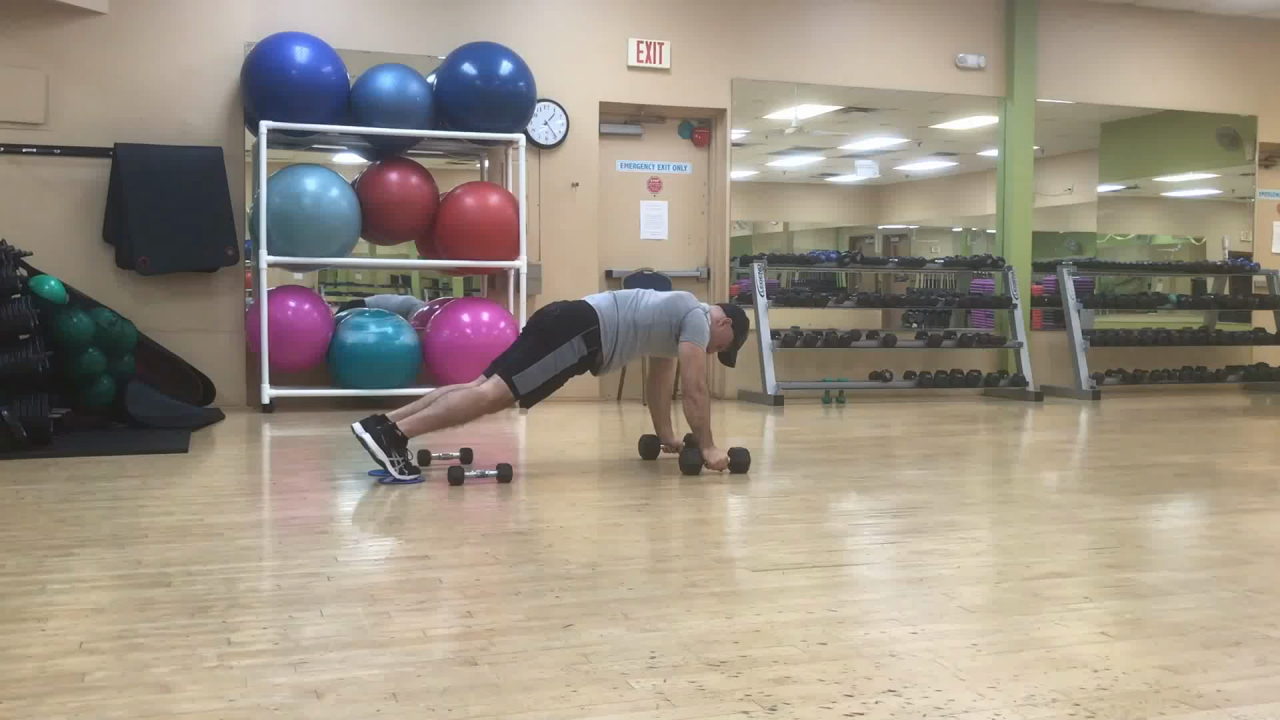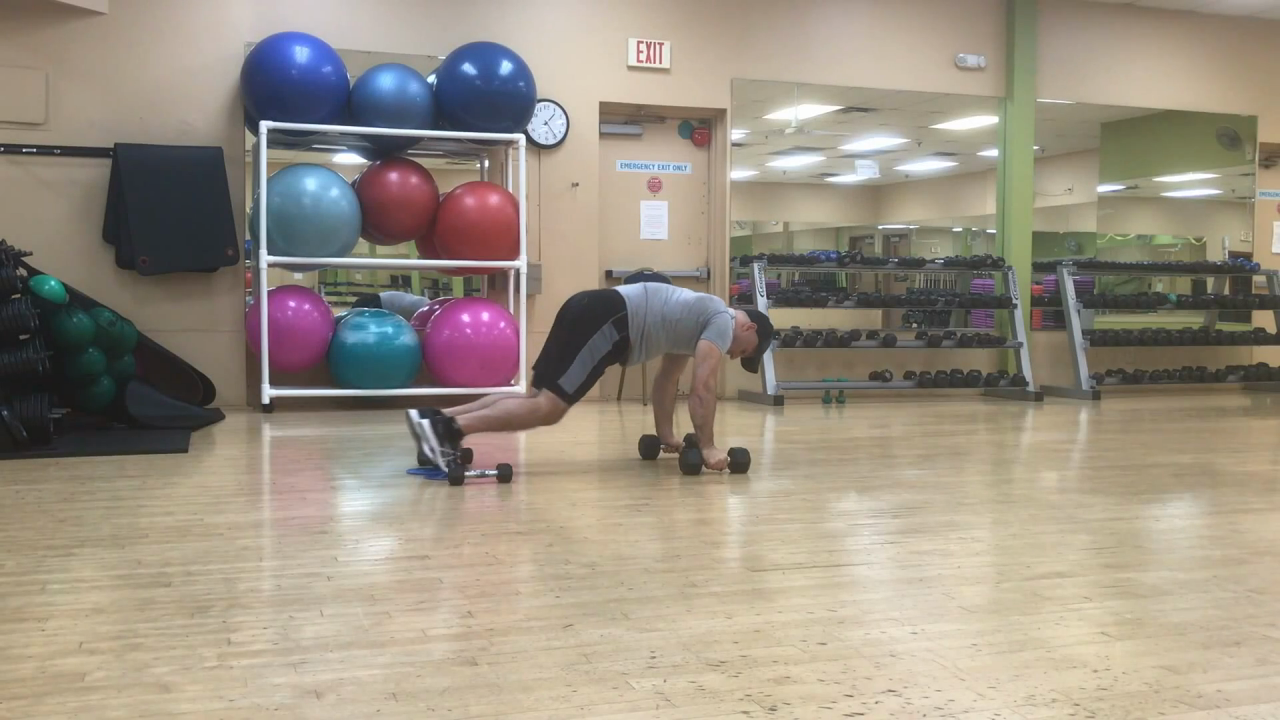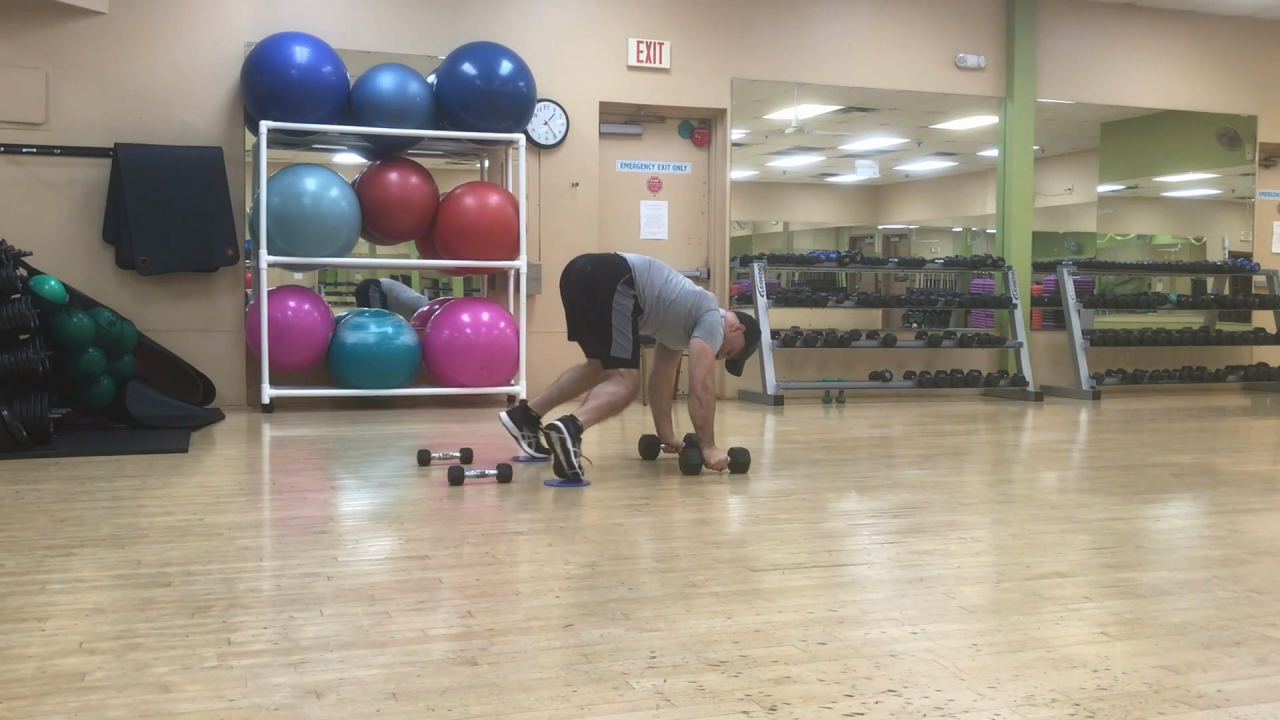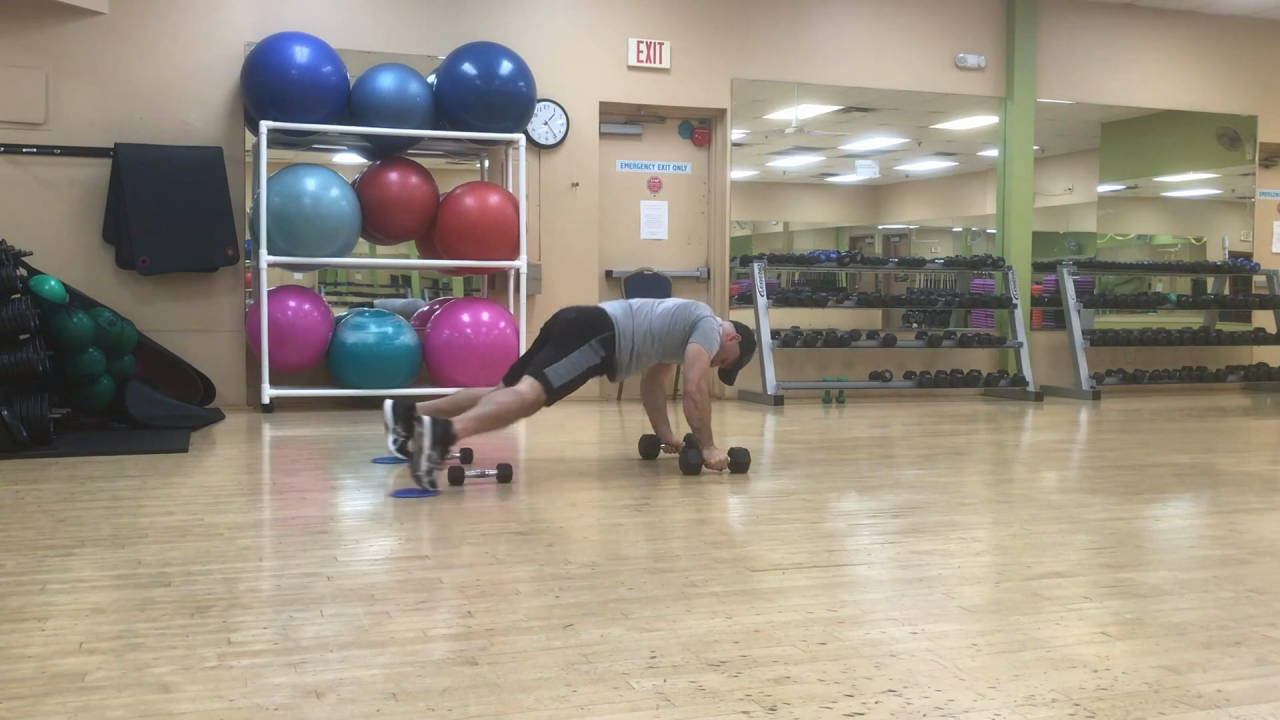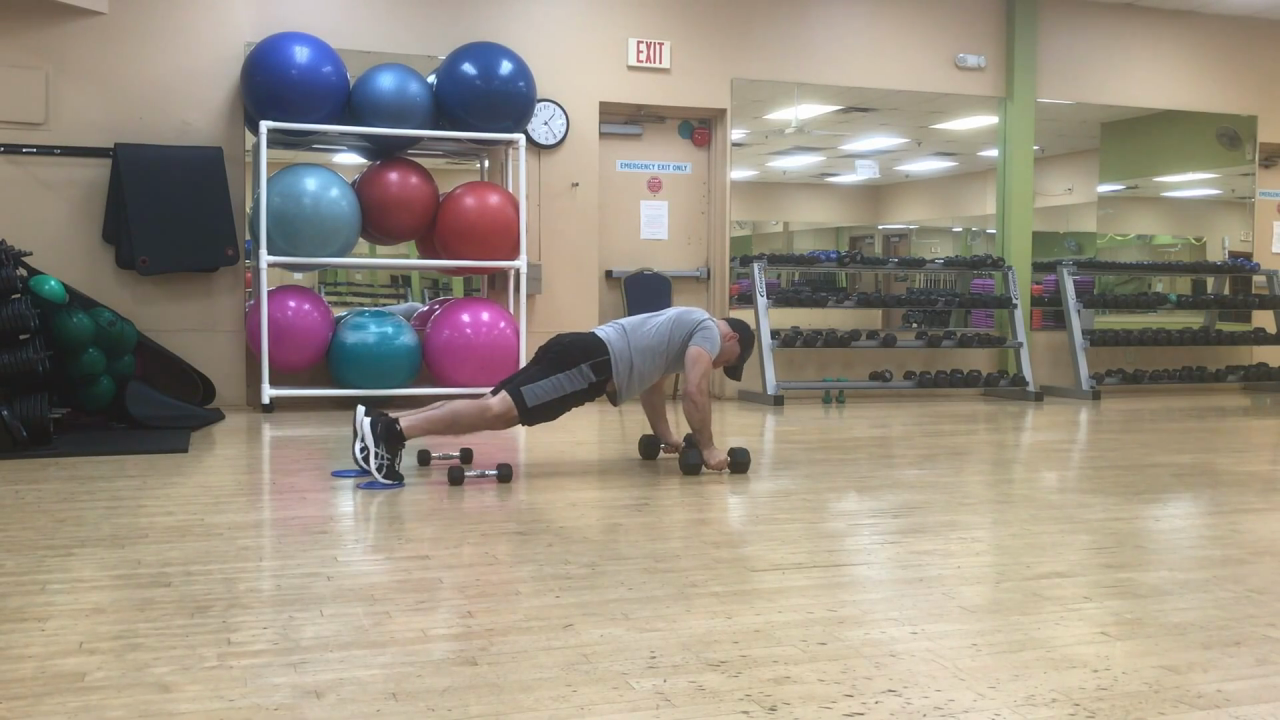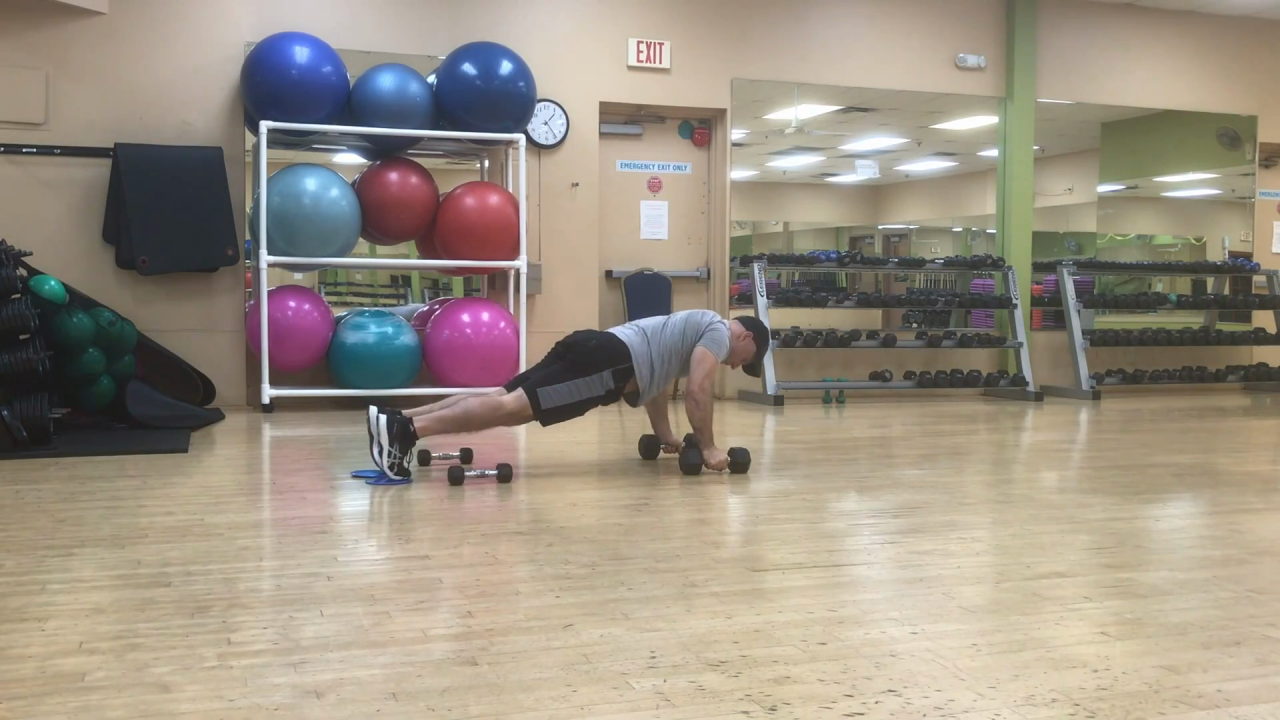
dt=0.4s
person 1, frame 1
left shoulder: (679, 317)
right shoulder: (698, 319)
left elbow: (658, 379)
right elbow: (694, 388)
left wrist: (666, 435)
right wrist: (706, 446)
left hip: (572, 326)
right hip: (580, 331)
left knee: (484, 386)
right knee: (493, 394)
left ankle: (382, 424)
right ankle: (394, 434)
person 1, frame 2
left shoulder: (692, 326)
right shoulder: (722, 322)
left elbow: (666, 381)
right elbow: (703, 388)
left wrist: (665, 437)
right wrist: (708, 449)
left hip: (588, 312)
right hip: (607, 319)
left knee: (542, 399)
right knee: (547, 407)
left ankle: (437, 419)
right ankle: (448, 428)
person 1, frame 3
left shoulder: (687, 323)
right shoulder: (712, 320)
left elbow: (661, 378)
right elbow: (701, 386)
left wrist: (666, 435)
right wrist: (708, 446)
right hip: (611, 280)
left knee: (602, 367)
right knee: (624, 381)
left ankle: (525, 415)
right ankle: (571, 427)
person 1, frame 4
left shoulder: (688, 324)
right shoulder: (708, 327)
left elbow: (652, 382)
right elbow: (694, 390)
left wrist: (666, 436)
right wrist: (707, 447)
left hip: (582, 325)
right hip: (598, 334)
left knee: (507, 392)
right knee: (529, 394)
left ankle: (408, 413)
right ankle: (445, 432)
person 1, frame 5
left shoulder: (685, 326)
right shoulder: (707, 331)
left elbow: (651, 383)
right elbow: (694, 392)
left wrist: (666, 437)
right wrist: (707, 448)
left hip: (581, 352)
right hip: (592, 361)
left knee: (489, 404)
right knee: (499, 411)
left ankle: (381, 420)
right ankle: (392, 430)
person 1, frame 6
left shoulder: (699, 327)
right shoulder: (719, 333)
left elbow: (656, 372)
right elbow: (697, 390)
left wrist: (665, 436)
right wrist: (708, 447)
left hip: (595, 350)
right hip: (609, 363)
left knee: (503, 399)
right knee: (512, 408)
left ankle: (397, 418)
right ankle: (406, 428)
